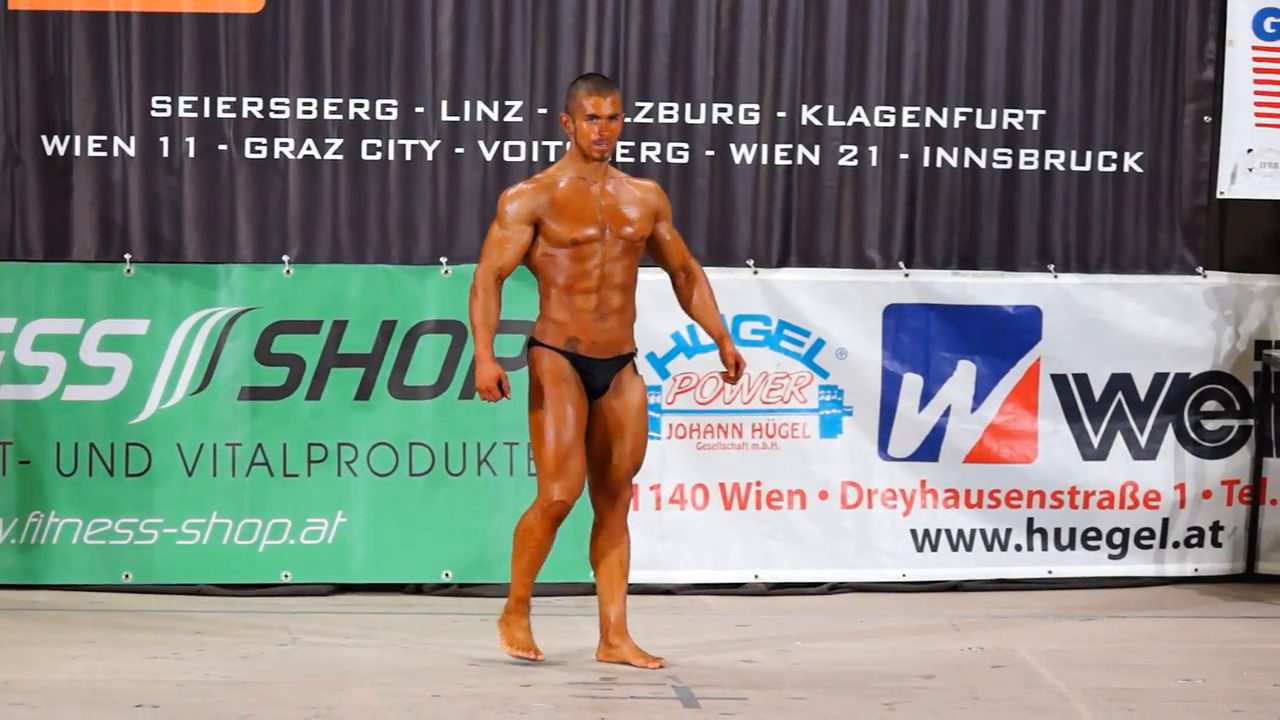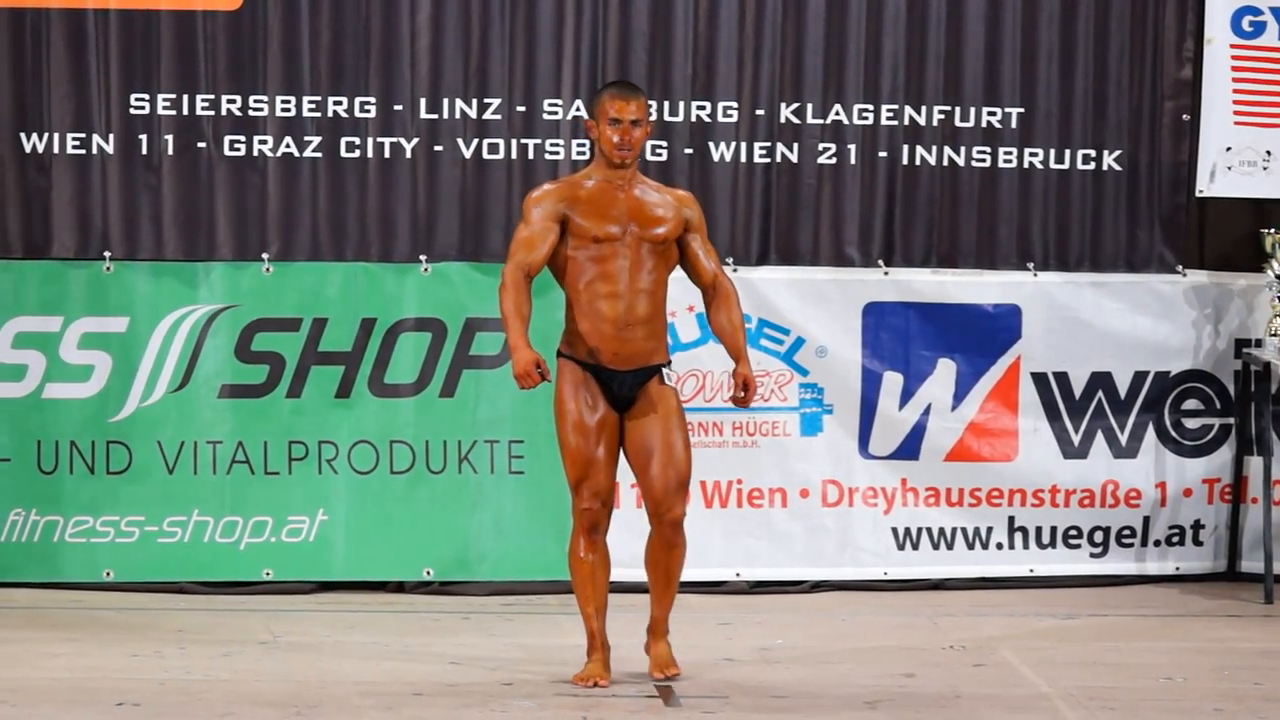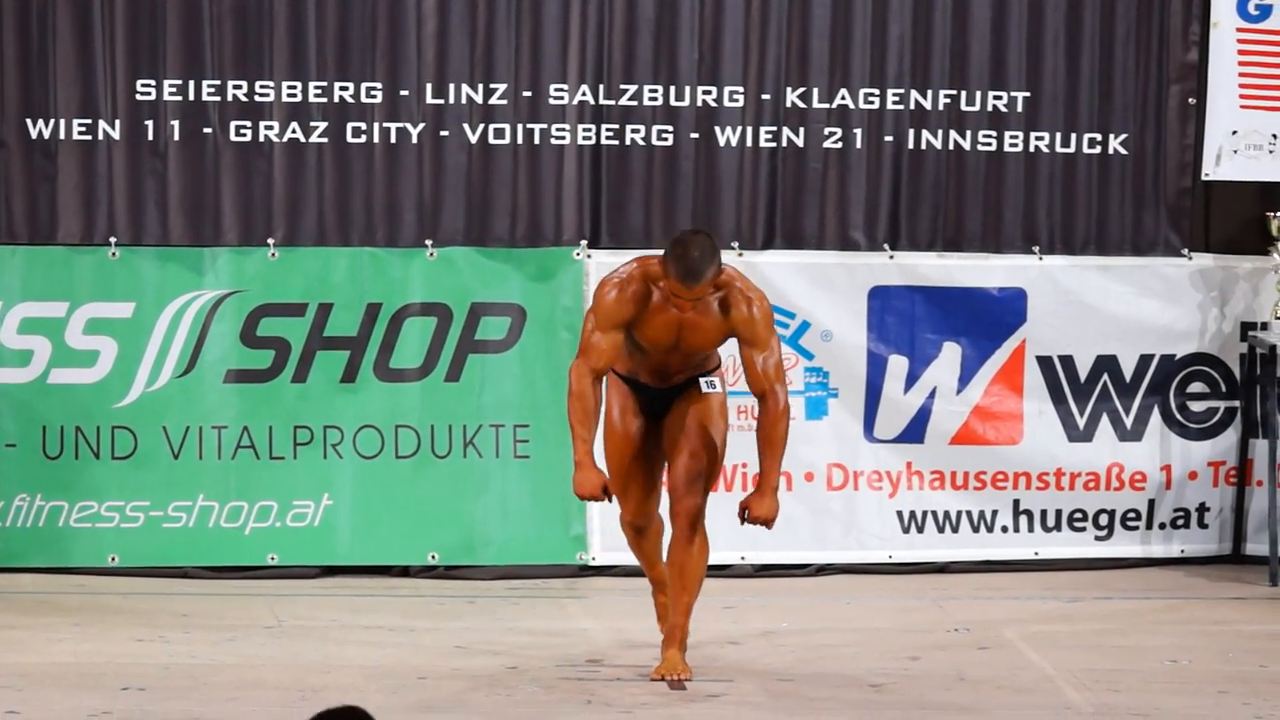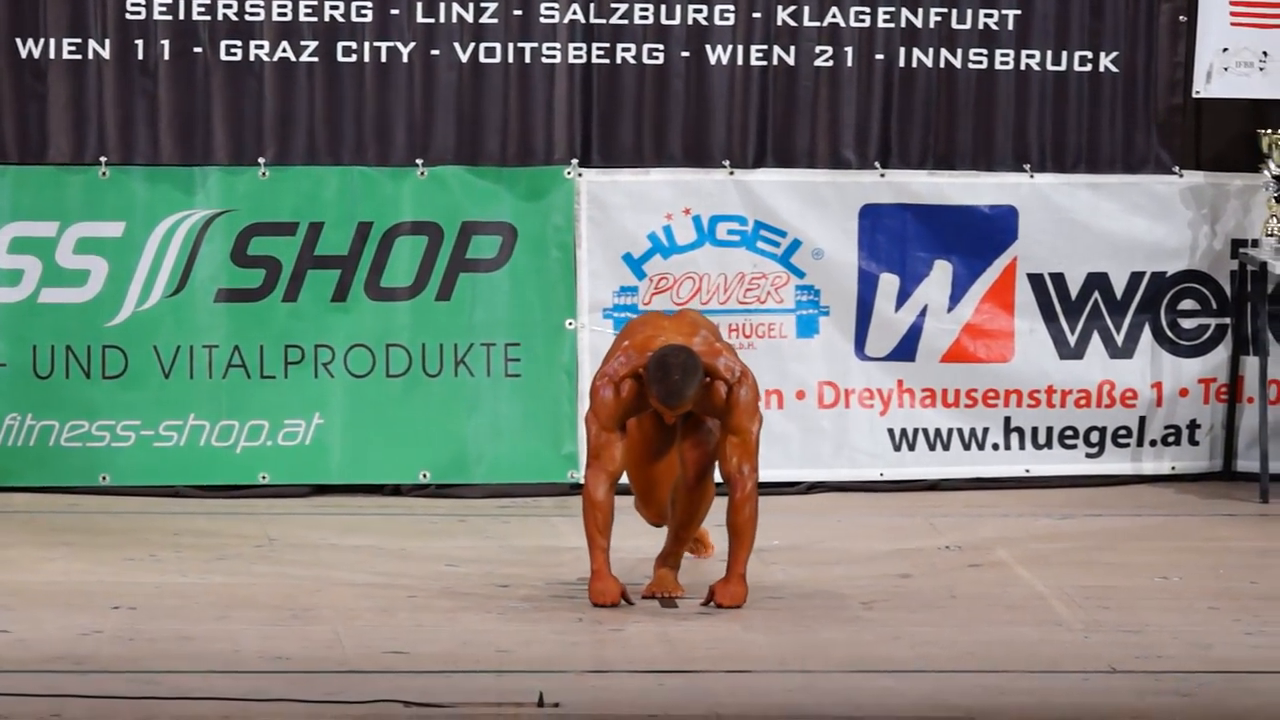
dt=0.7s
person 1, frame 1
left shoulder: (644, 196)
right shoulder: (530, 197)
left elbow: (683, 268)
right elbow: (489, 275)
left wrist: (722, 338)
right wrist: (484, 356)
left hip: (621, 367)
right hip: (558, 360)
left knee: (615, 503)
right knee: (558, 496)
left ankle: (614, 634)
right ankle: (516, 610)
person 1, frame 2
left shoulder: (678, 205)
right shoulder: (554, 199)
left elbow: (714, 283)
right elbow: (517, 274)
left wrist: (740, 357)
right wrist: (519, 343)
left hip: (652, 380)
right hip: (583, 376)
left knee: (669, 513)
right knee: (591, 516)
left ankle: (659, 632)
right ankle: (597, 651)
person 1, frame 3
left shoulder: (747, 303)
right shoulder: (622, 289)
left elbow: (772, 393)
right elbow: (585, 372)
left wrist: (767, 487)
right wrist: (583, 461)
left hip: (697, 387)
right hip: (630, 385)
left knee: (687, 509)
right knee: (636, 511)
left ankle: (674, 645)
right ankle: (662, 588)
person 1, frame 4
left shoulder: (734, 384)
right shoulder: (614, 383)
left elbow: (743, 479)
right elbow: (600, 476)
left wrist: (735, 576)
right wrist: (600, 572)
right hip: (640, 390)
left knee: (697, 466)
right knee: (654, 509)
left ankle: (669, 562)
right ankle: (680, 525)
